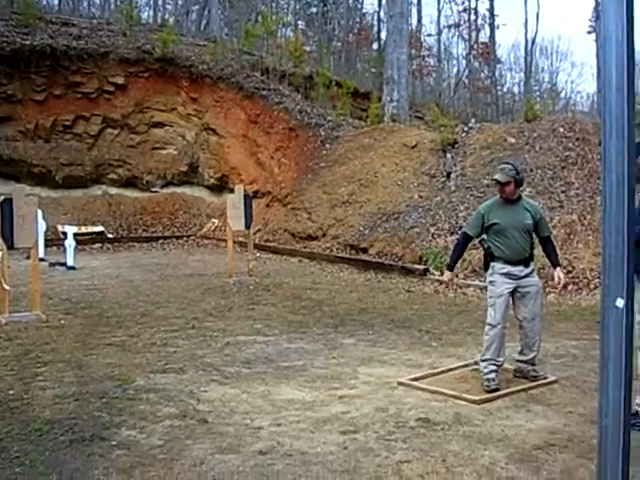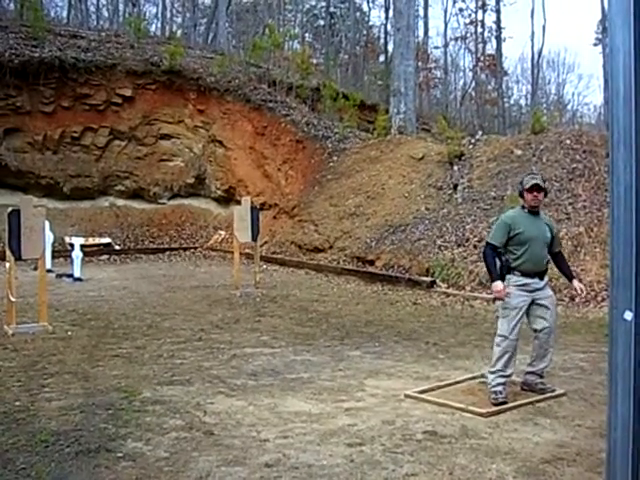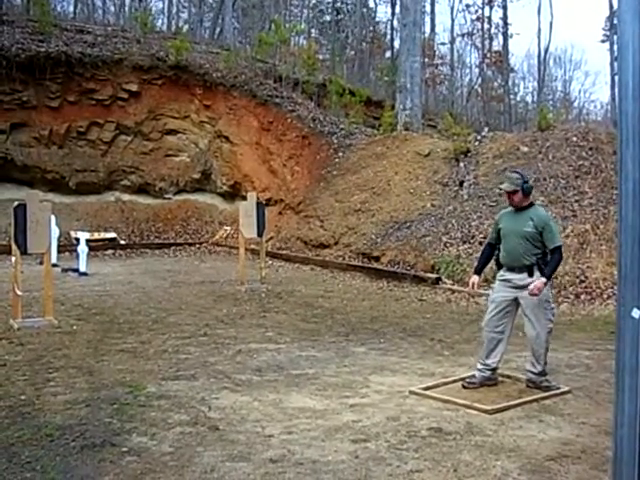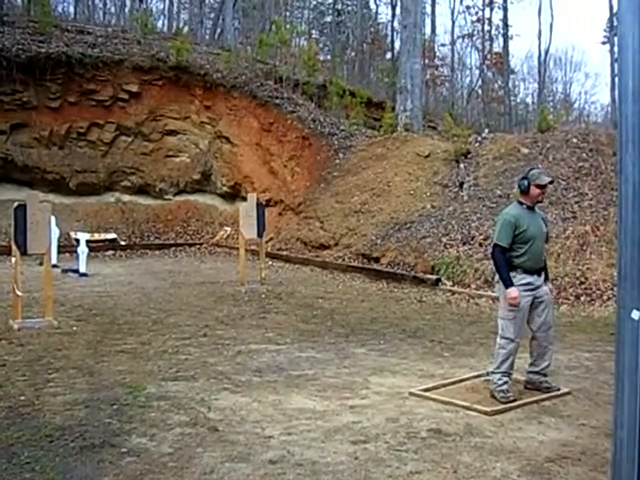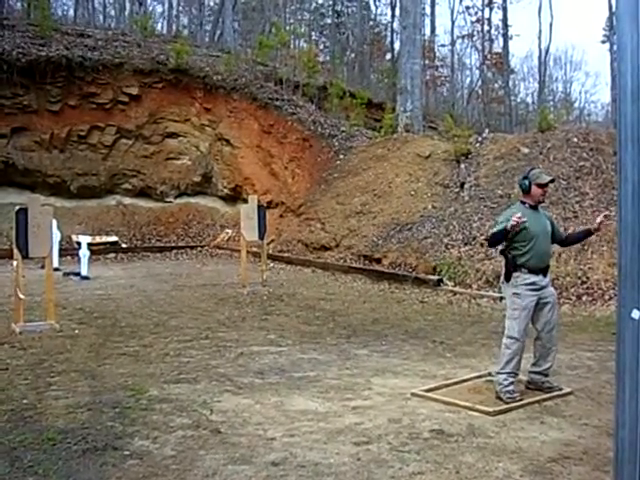
dt=1s
person 1, frame 1
left shoulder: (532, 208)
right shoulder: (487, 209)
left elbow: (545, 239)
right elbow: (465, 238)
left wrist: (556, 266)
right wrist: (450, 268)
left hip: (527, 271)
right hip: (499, 272)
left knee: (531, 321)
right knee: (495, 322)
left ankle: (525, 365)
right ankle: (489, 371)
person 1, frame 2
left shoulder: (547, 223)
right shoulder: (509, 219)
left elbow: (556, 253)
right elbow: (489, 249)
left wrist: (572, 279)
right wrist: (496, 279)
left hip: (541, 284)
right hip: (515, 283)
left knee: (546, 332)
right knee: (507, 335)
left ankle: (533, 378)
right ankle: (497, 386)
person 1, frame 3
left shoulder: (542, 218)
right shoulder: (503, 216)
left elbow: (556, 252)
right elbow: (491, 245)
left wrist: (543, 279)
right wrist: (477, 272)
left hip: (533, 279)
right hip: (505, 278)
left knee: (539, 332)
right knee: (493, 326)
left ankle: (536, 375)
right ankle: (486, 372)
person 1, frame 4
left shoulder: (540, 216)
right shoulder: (510, 216)
right elbow: (497, 252)
left wrist: (547, 279)
right wrist: (509, 286)
left hip: (539, 281)
right hip: (517, 281)
left knee: (544, 332)
right knee: (510, 335)
left ankle: (536, 377)
right ankle: (499, 382)
person 1, frame 5
left shoulder: (545, 215)
right shoulder: (515, 215)
left elbow: (564, 239)
right elbow: (493, 240)
left wrist: (591, 230)
right wrist: (509, 228)
left hip: (544, 280)
right hip: (521, 281)
left knee: (548, 332)
right knee: (515, 334)
left ankle: (538, 377)
right ankle: (504, 383)
